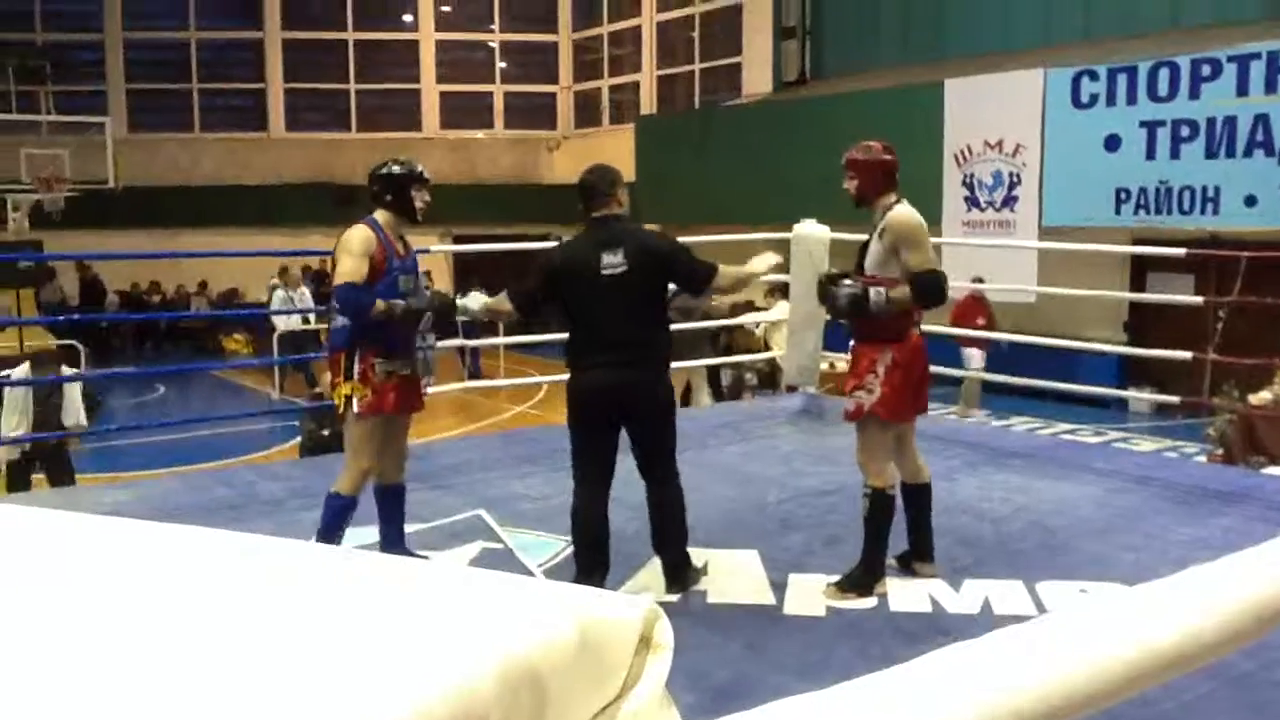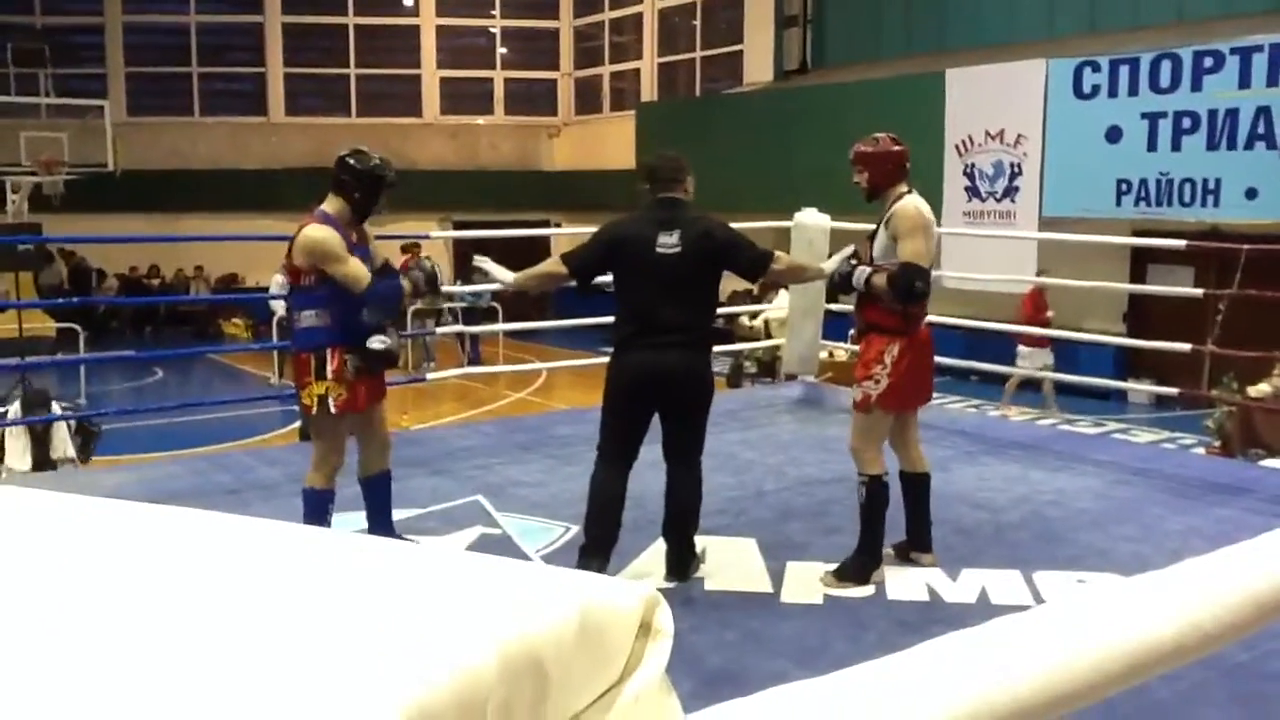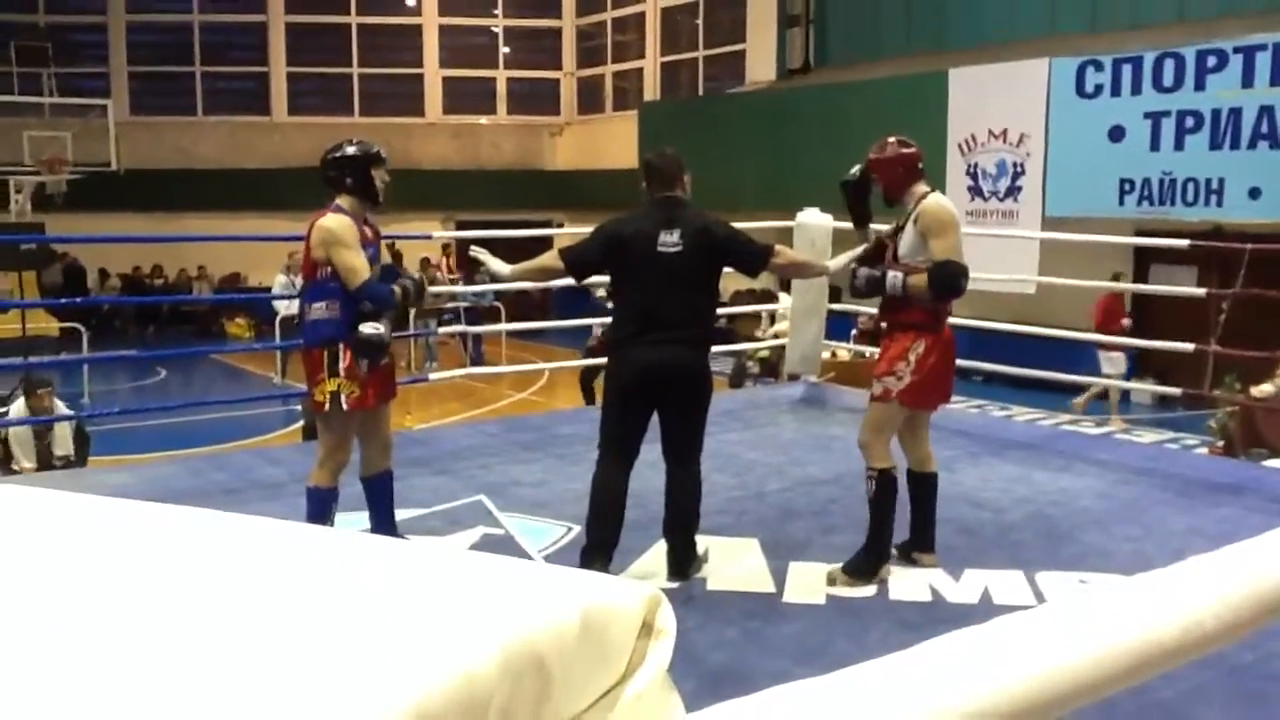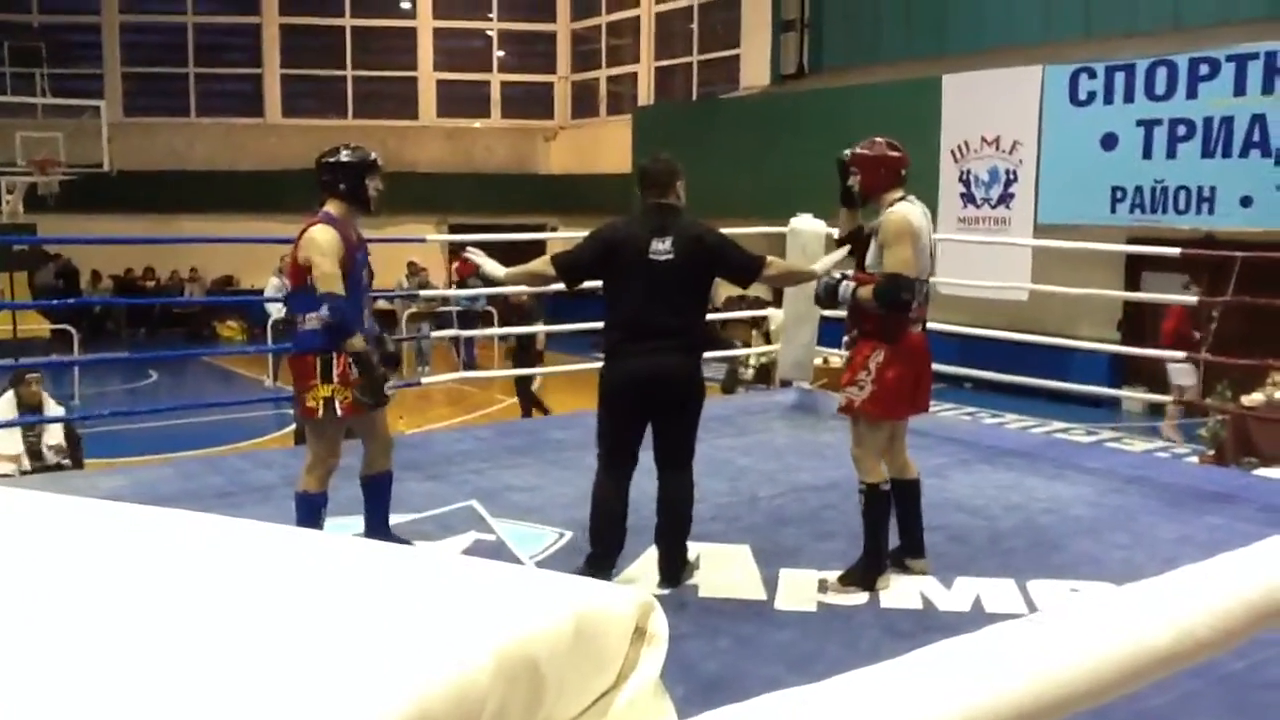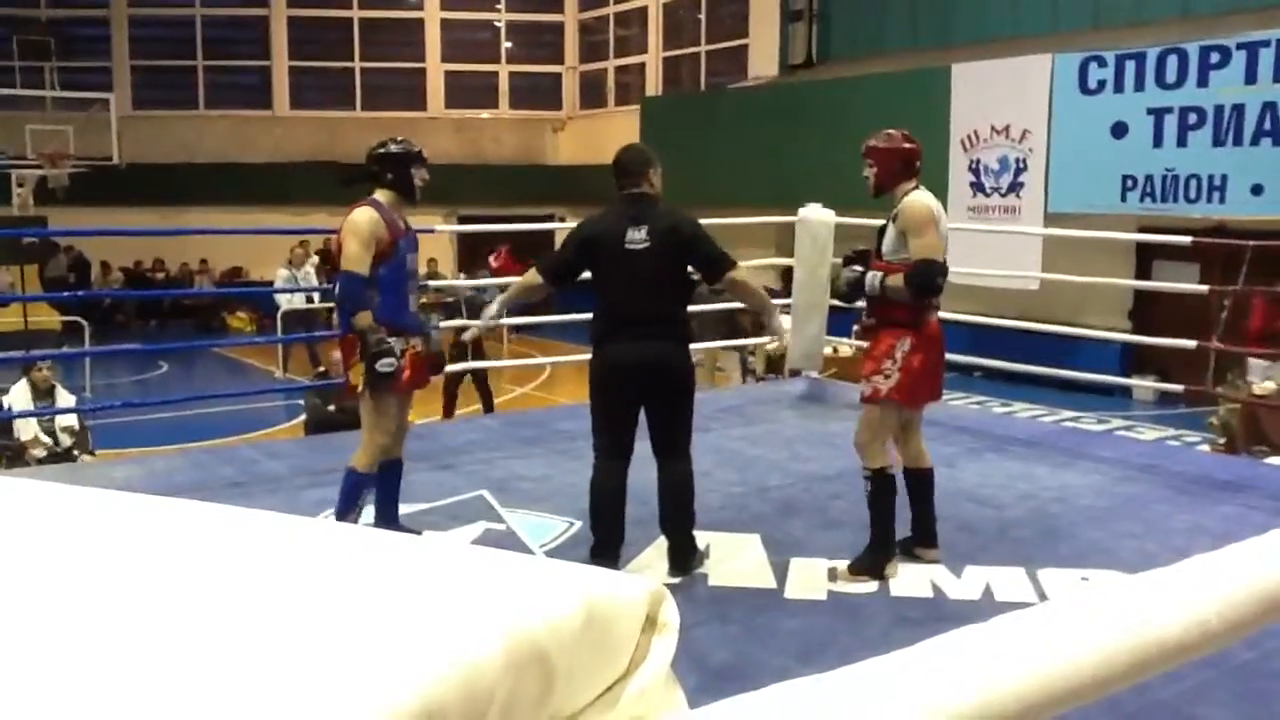
dt=0.7s
person 1, frame 1
left shoulder: (899, 220)
right shoulder: (892, 220)
left elbow: (932, 289)
left wrist: (868, 299)
right wrist: (848, 288)
left hip: (888, 352)
right hip: (896, 348)
left knee: (873, 461)
right knee: (903, 452)
left ankle: (871, 571)
right ankle: (920, 554)
person 1, frame 2
left shoulder: (906, 211)
right shoulder: (905, 210)
left elbow: (910, 285)
left wrist: (858, 276)
right wrist: (857, 266)
left hip: (892, 344)
right hip: (901, 341)
left knee: (865, 448)
right knee: (905, 443)
left ankle: (867, 560)
right ankle: (919, 543)
person 1, frame 3
left shoulder: (935, 210)
right shoulder: (910, 215)
left elbow: (951, 281)
right elbow: (873, 263)
left wrist: (887, 282)
right wrist: (860, 214)
left hip: (919, 342)
right hip: (908, 338)
left knee: (873, 439)
right knee: (914, 441)
left ankle: (874, 556)
right ankle: (921, 543)
person 1, frame 4
left shoulder: (896, 219)
right shoulder: (909, 211)
left elbow: (895, 295)
right elbow: (851, 243)
left wrist: (842, 291)
right wrist: (848, 200)
left hip: (885, 349)
right hip: (904, 344)
left knee: (867, 455)
right knee: (893, 449)
left ankle: (872, 566)
right ankle: (912, 549)
person 1, frame 5
left shoulder: (915, 207)
right shoulder: (911, 206)
left elbow: (928, 280)
left wrist: (870, 282)
right wrist: (868, 266)
left hip: (904, 338)
right hip: (905, 334)
left knee: (870, 441)
right knee: (907, 437)
left ankle: (880, 553)
right ankle: (923, 538)
person 2, frame 1
left shoulder: (564, 256)
right shoulder: (654, 244)
left elbow: (514, 307)
right elbow: (717, 282)
left wrist: (480, 304)
right wrist: (752, 270)
left hip: (590, 384)
right hip: (648, 381)
left knee: (591, 484)
right knee: (662, 478)
left ankle: (590, 581)
right ankle: (678, 571)
person 2, frame 2
left shoulder: (623, 230)
right shoulder: (710, 231)
left elbow: (562, 269)
right elbow: (775, 267)
left wrist: (512, 279)
right wrist: (822, 271)
left hip: (632, 363)
right hip: (689, 365)
left knee: (612, 462)
right knee: (684, 463)
left ankle: (593, 561)
right ankle: (680, 560)
person 2, frame 3
left shoulder: (623, 229)
right shoulder: (710, 230)
left elbow: (561, 261)
right elbow: (777, 259)
left wrist: (509, 271)
right wrist: (828, 267)
left hip: (632, 361)
right hip: (688, 363)
left knee: (613, 460)
right knee: (683, 462)
left ankle: (596, 560)
right ankle: (682, 559)
person 2, frame 4
left shoulder: (615, 235)
right shoulder: (701, 237)
left elbow: (555, 267)
right elbow: (766, 271)
left wrist: (502, 273)
right wrist: (817, 271)
left hip: (625, 368)
right hip: (681, 370)
left knee: (613, 469)
right knee: (676, 470)
left ankle: (599, 567)
right ankle: (672, 566)
person 2, frame 5
left shoulder: (594, 228)
right shoulder: (678, 225)
left elbow: (542, 278)
right elbow: (729, 276)
left wrist: (501, 303)
right wrist: (768, 311)
left hip: (612, 357)
right hip: (668, 357)
left knee: (610, 460)
right knee: (674, 457)
left ankle: (605, 557)
right ankle: (682, 553)
person 3, frame 1
left shoulder: (403, 244)
right shoulder: (361, 237)
right elbow: (347, 298)
left wrist: (433, 305)
right wrist: (404, 311)
left hip: (398, 364)
right hip: (362, 364)
left knee: (394, 461)
right knee: (360, 466)
left ankle: (393, 548)
person 3, frame 2
left shoulder: (356, 230)
right shoulder: (318, 236)
left elbow: (383, 282)
right elbow: (373, 291)
left wrist: (385, 332)
right wrist: (416, 283)
left hip: (360, 354)
right hip: (326, 360)
left knee: (377, 445)
right knee: (329, 458)
left ankle: (383, 534)
person 3, frame 3
left shoulder: (367, 226)
right shoulder: (334, 226)
left elbow: (382, 285)
right elbow: (367, 292)
left wrist: (384, 315)
right wrist: (408, 290)
left hip: (368, 350)
right hip: (336, 354)
left knee: (378, 444)
right knee: (334, 454)
left ankle: (385, 534)
person 3, frame 4
left shoulder: (351, 232)
right shoulder: (322, 236)
right elbow: (334, 310)
left wrist: (379, 345)
right wrist: (370, 362)
left hip: (355, 359)
right hip: (326, 363)
left knee: (380, 443)
right knee: (323, 460)
left ankle: (378, 534)
person 3, frame 5
left shoulder: (401, 222)
right shoulder: (366, 219)
right elbow: (351, 289)
left wrist: (421, 338)
right wrist: (373, 341)
left hip: (403, 343)
right hip: (376, 345)
left knee: (396, 436)
right knee: (377, 440)
left ankle: (387, 523)
right ankle: (342, 528)
